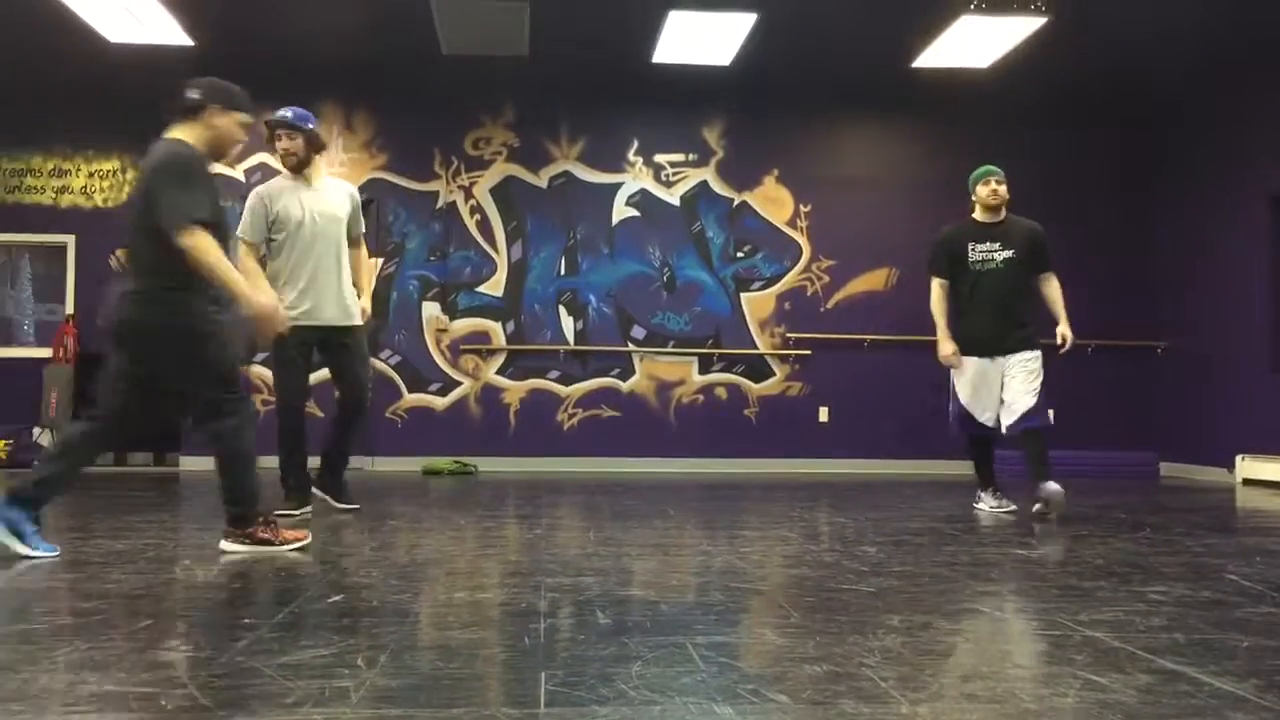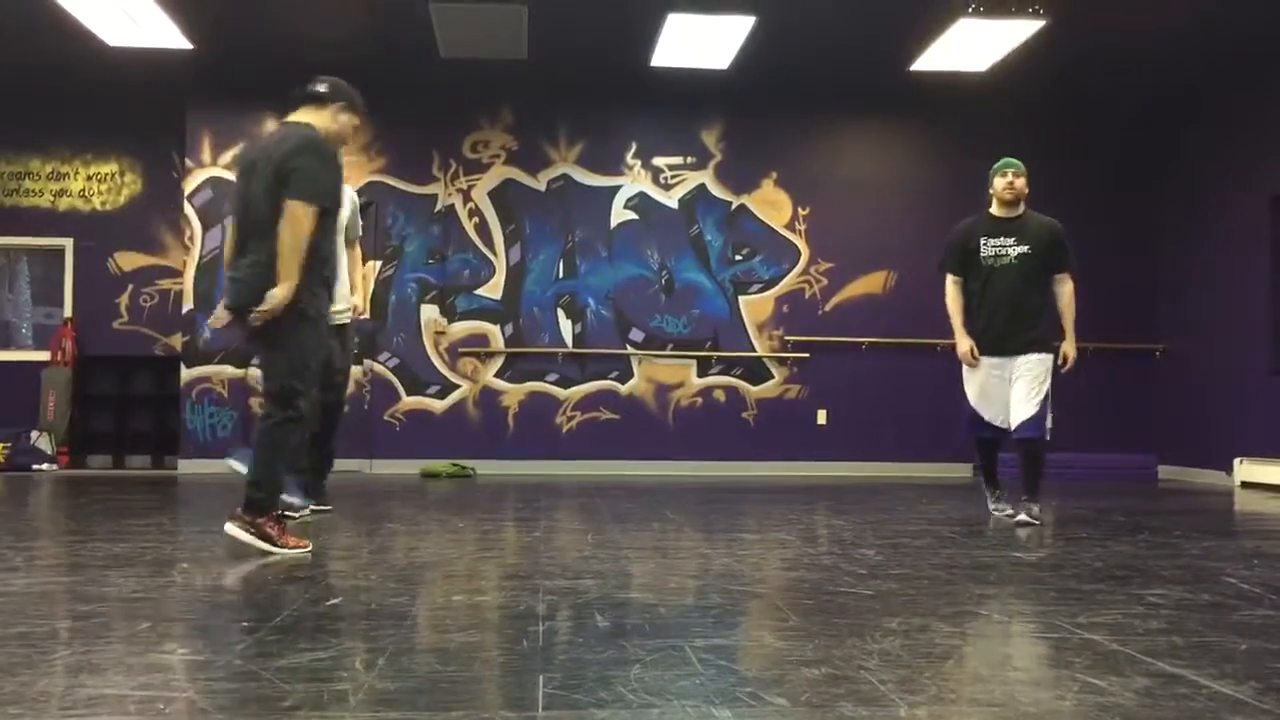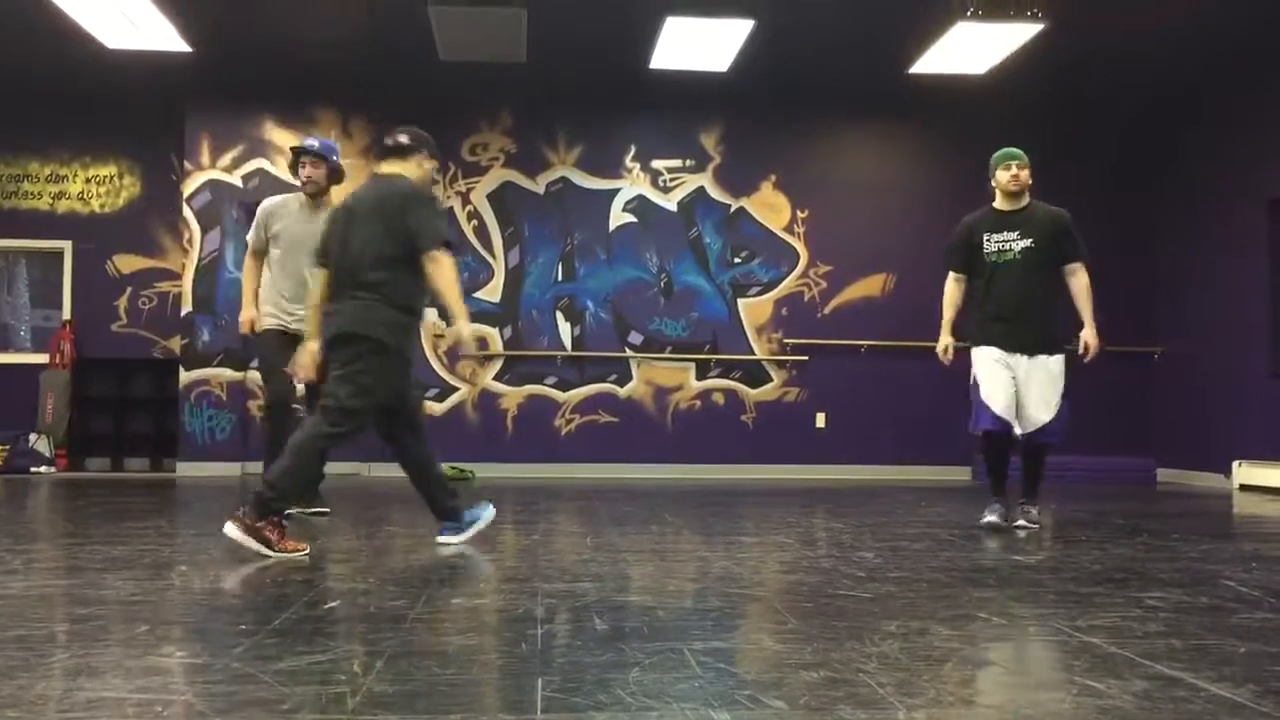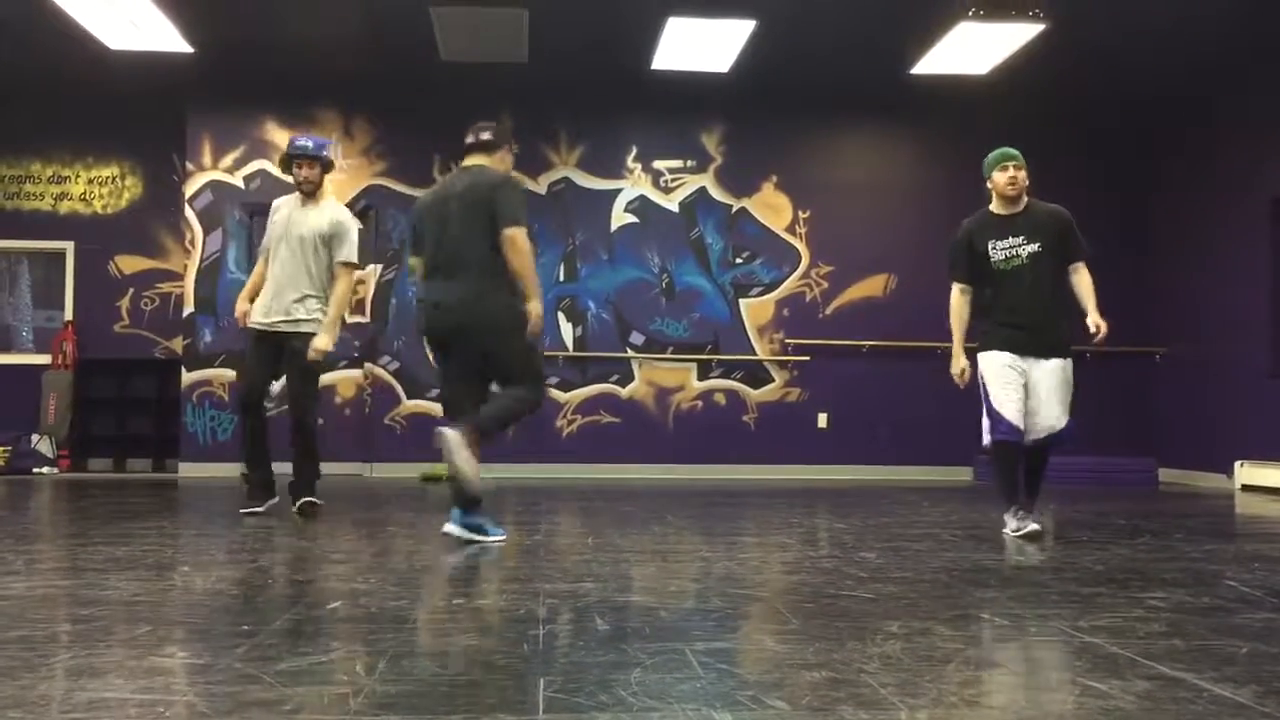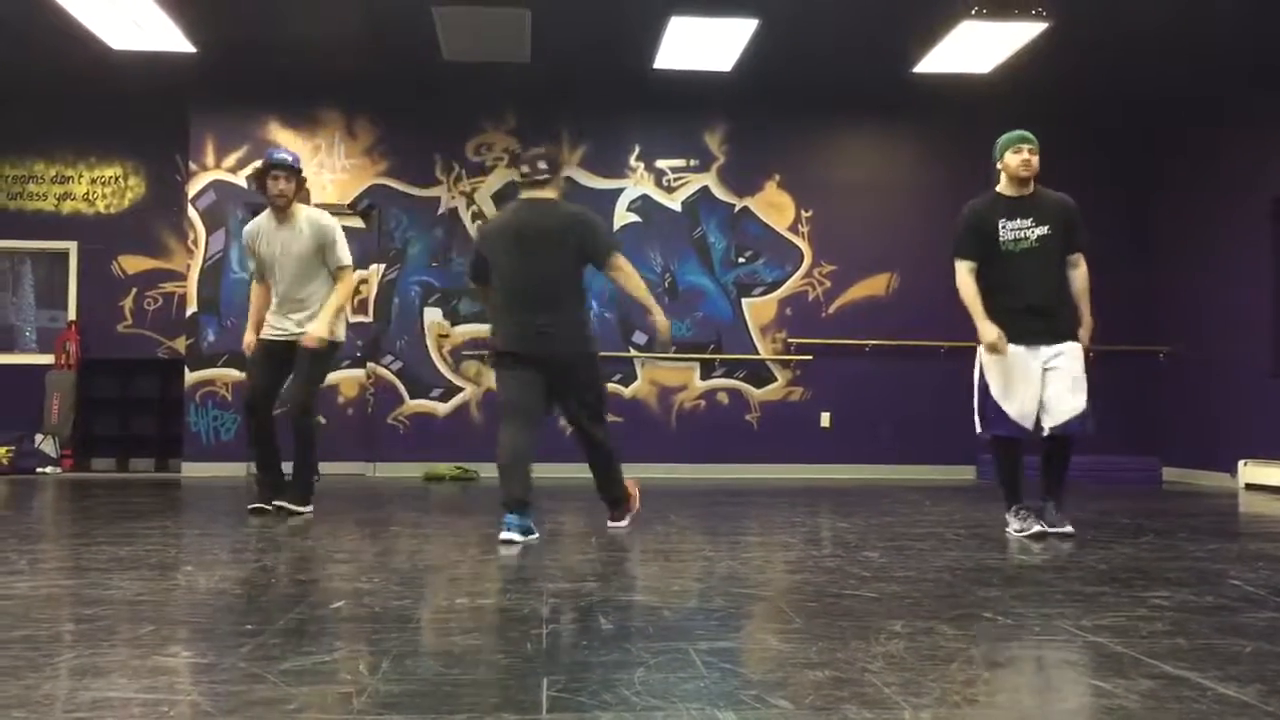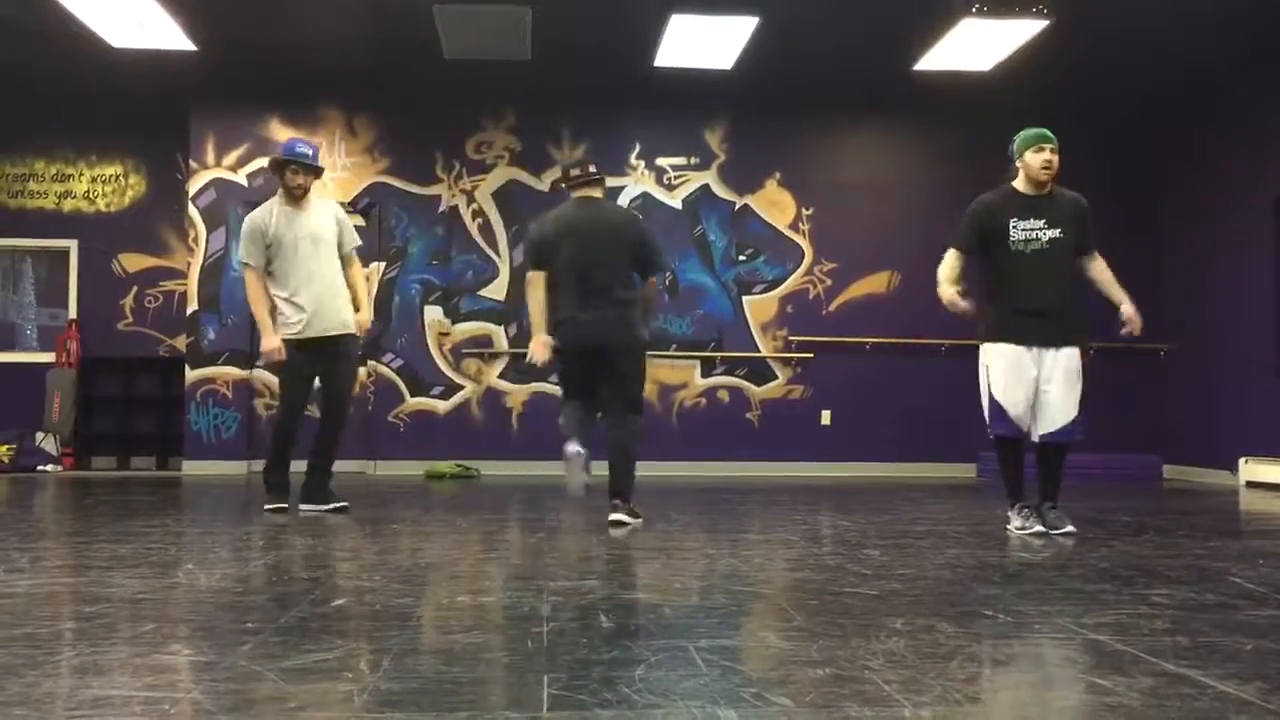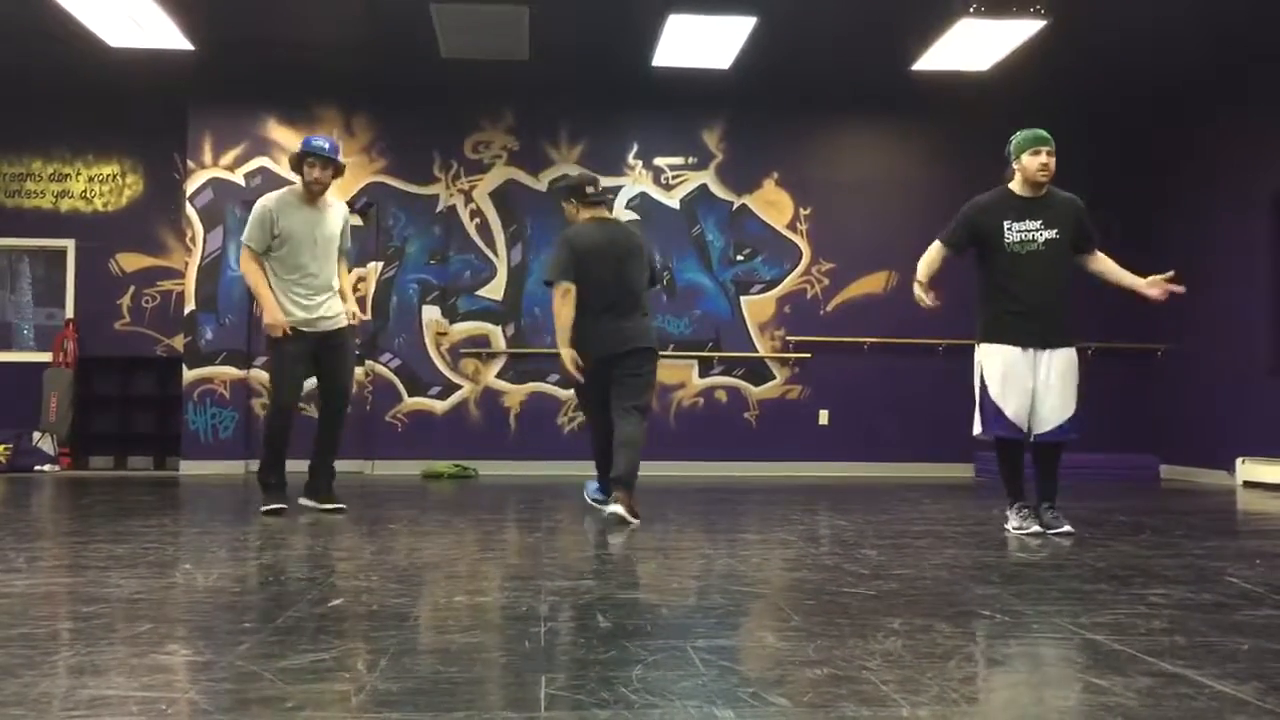
dt=0.3s
person 1, frame 1
left shoulder: (175, 160)
right shoulder: (181, 163)
right elbow: (192, 237)
left wrist: (249, 285)
right wrist: (246, 294)
left hip: (147, 315)
right hip: (177, 316)
left knee: (112, 418)
right knee: (229, 413)
right ankle: (246, 525)
person 1, frame 2
left shoulder: (258, 148)
right shoulder: (314, 146)
left elbow: (238, 224)
right elbow: (299, 214)
left wrist: (234, 290)
right wrist: (287, 285)
left hip: (250, 290)
right hip: (288, 298)
left knee: (291, 395)
right knee: (288, 403)
left ankle: (260, 463)
right ankle: (257, 515)
person 1, frame 3
left shoulder: (348, 204)
right shoulder: (415, 197)
left elbow: (322, 275)
right elbow: (436, 258)
left wrist: (313, 339)
right wrist: (460, 318)
left hip: (346, 326)
right hip: (380, 329)
left knee: (403, 423)
right knee: (334, 421)
left ankle: (450, 515)
right ankle: (258, 516)
person 1, frame 4
left shoulder: (432, 197)
right shoulder: (501, 183)
left elbow: (421, 260)
right elbow: (514, 238)
right wrist: (533, 297)
left hip: (437, 313)
right hip: (488, 310)
left knee: (464, 407)
right knee: (528, 387)
left ankle: (466, 512)
right ankle: (468, 435)
person 1, frame 5
left shoulder: (492, 227)
right shoulder: (577, 220)
left elbow: (480, 286)
right elbow: (616, 264)
right wrist: (654, 309)
left hip: (513, 345)
right hip: (568, 342)
left knee: (516, 427)
right knee: (590, 424)
left ankle: (514, 516)
right ankle: (617, 504)
person 1, frame 6
left shoulder: (547, 224)
right shoulder: (630, 222)
left elbow: (535, 281)
right elbow: (650, 281)
left wrist: (538, 333)
right wrist: (643, 320)
left hip: (570, 334)
right hip: (620, 333)
left knee: (577, 402)
right knee: (622, 415)
left ankle: (573, 444)
right ankle: (621, 501)
person 1, frame 7
left shoulder: (571, 239)
right shoulder: (635, 240)
left elbow: (565, 292)
right elbow: (649, 283)
left wrist: (564, 345)
left hip: (591, 345)
right hip: (637, 341)
left knee: (599, 418)
right knee: (631, 417)
left ankle: (605, 488)
right ankle: (620, 493)
person 2, frame 1
left shoulder: (1029, 232)
right shoulder: (953, 237)
left elbow: (1047, 279)
right elbow: (939, 288)
left wrist: (1062, 321)
right wrist: (943, 336)
left hip: (1020, 344)
right hip: (972, 346)
left knee: (1029, 415)
right knee: (978, 420)
left ankle: (1043, 486)
right ankle: (986, 490)
person 2, frame 2
left shoulder: (1047, 230)
right shoulder: (967, 231)
left elbow: (1063, 283)
right elbow: (953, 284)
left wrist: (1069, 336)
right wrist: (960, 334)
left hip: (1032, 345)
right hip: (983, 345)
left knee: (1030, 423)
right knee: (987, 422)
left ankle: (1030, 501)
right ankle: (992, 488)
person 2, frame 3
left shoulder: (1054, 220)
right shoulder: (972, 227)
left elbow: (1075, 271)
right elbow: (956, 280)
left wrist: (1089, 323)
right wrist: (945, 330)
left hip: (1042, 343)
right hip: (991, 342)
left knee: (1038, 427)
right knee: (993, 422)
left ankle: (1029, 503)
right ankle: (998, 501)
person 2, frame 4
left shoulder: (1055, 219)
right shoulder: (972, 231)
left elbow: (1077, 269)
right elbow: (961, 291)
left wrist: (1092, 311)
right wrist: (957, 350)
left hip: (1051, 346)
right hip: (1000, 346)
left knee: (1044, 430)
right knee: (1005, 428)
left ankle: (1029, 499)
right ankle: (1015, 510)
person 2, frame 5
left shoulder: (1061, 207)
right shoulder: (978, 212)
left elbow: (1076, 265)
right elbow: (965, 271)
left wrist: (1085, 320)
right wrist: (982, 322)
left hip: (1060, 334)
right hip: (1006, 337)
left knee: (1066, 420)
right knee: (1007, 424)
left ankle: (1052, 503)
right ankle: (1015, 509)
person 2, frame 6
left shoulder: (1074, 207)
right shoulder: (989, 207)
left elbow: (1091, 260)
right elbow: (957, 254)
left wrist: (1123, 301)
right wrist: (945, 283)
left hip: (1062, 336)
right hip: (1007, 335)
left knee: (1058, 425)
right knee: (1009, 423)
left ankle: (1050, 506)
right ankle: (1017, 507)
person 2, frame 7
left shoulder: (1069, 208)
right shoulder: (985, 208)
left elbow: (1092, 257)
right elbow: (943, 247)
left wrist: (1141, 284)
right wrist: (922, 277)
left hip: (1057, 340)
right hip: (1003, 339)
left knee: (1052, 425)
right knee: (1007, 424)
left ankle: (1049, 505)
right ankle: (1017, 506)
person 3, frame 1
left shoulder: (345, 193)
right shoulder: (266, 195)
left elbow: (357, 246)
right elbow: (247, 254)
left wrist: (364, 294)
left hip: (343, 316)
right hip: (291, 320)
left knee: (356, 397)
right knee: (291, 406)
left ankle: (331, 477)
right ankle: (295, 490)
person 3, frame 2
left shoulder: (346, 197)
left wrist: (358, 292)
left hip: (336, 317)
left knee: (332, 402)
left ankle: (312, 483)
right ankle: (292, 490)
person 3, frame 3
right shoulder: (272, 209)
right elbow: (253, 257)
right wrist: (249, 305)
right hip: (273, 326)
right knee: (279, 402)
left ankle: (307, 490)
person 3, frame 4
left shoulder: (339, 218)
right shoulder: (279, 207)
left elbow: (343, 280)
left wrist: (328, 332)
right wrist: (245, 298)
left hip: (307, 328)
right hip: (262, 323)
left knee: (302, 410)
right knee: (248, 400)
left ankle: (304, 490)
right ankle: (259, 488)
person 3, frame 5
left shoulder: (322, 225)
right shoulder: (253, 231)
left elbow: (345, 278)
left wrist: (324, 322)
right wrist: (252, 328)
left hip: (318, 335)
right hip: (274, 334)
left knee: (299, 406)
right knee: (255, 404)
left ankle: (300, 491)
right ankle: (270, 486)
person 3, frame 6
left shoulder: (332, 212)
right shoulder: (258, 220)
left elbow: (351, 262)
right elbow: (254, 279)
left wrist: (363, 306)
right wrist: (267, 332)
left hip: (341, 329)
right hip: (294, 333)
left knee: (337, 409)
right knee: (291, 410)
left ankle: (316, 488)
right ankle: (276, 487)
person 3, frame 7
left shoulder: (339, 212)
right shoulder: (271, 206)
right elbow: (249, 258)
left wrist: (349, 300)
right wrist: (269, 304)
left hip: (335, 324)
right hip: (289, 325)
left knee: (336, 403)
right knee: (283, 403)
left ankle: (319, 487)
right ankle: (273, 488)
